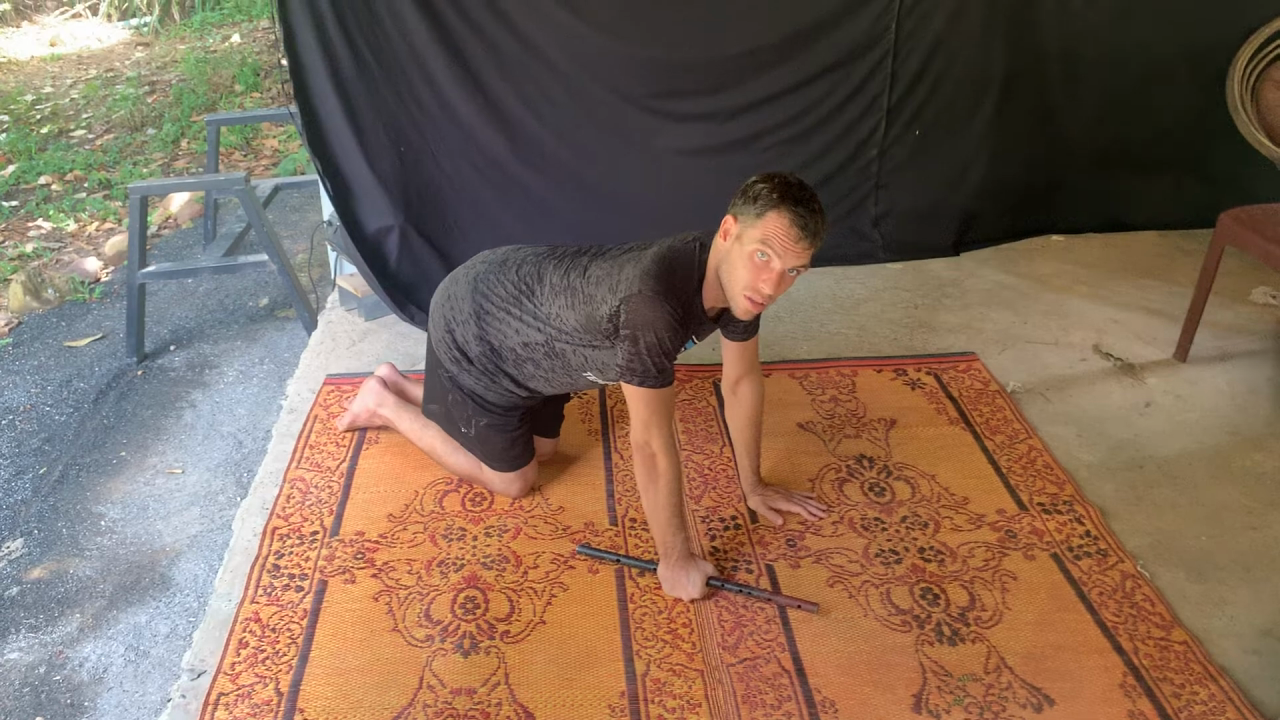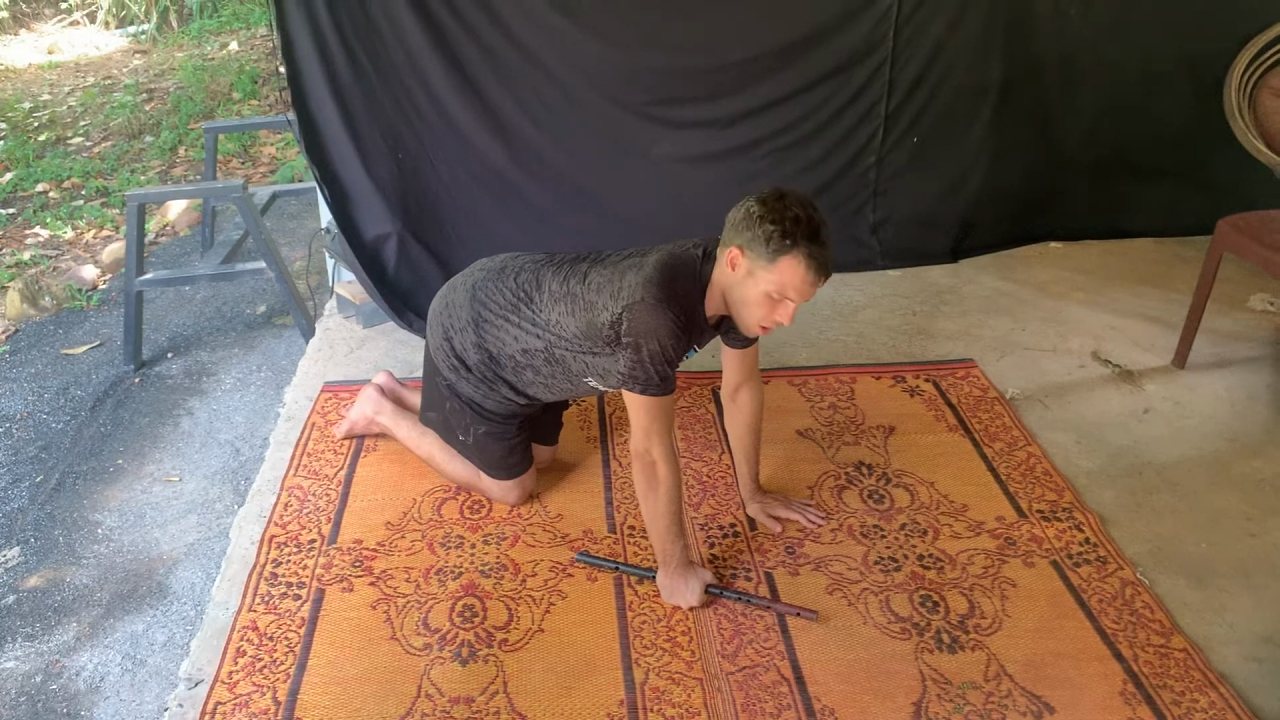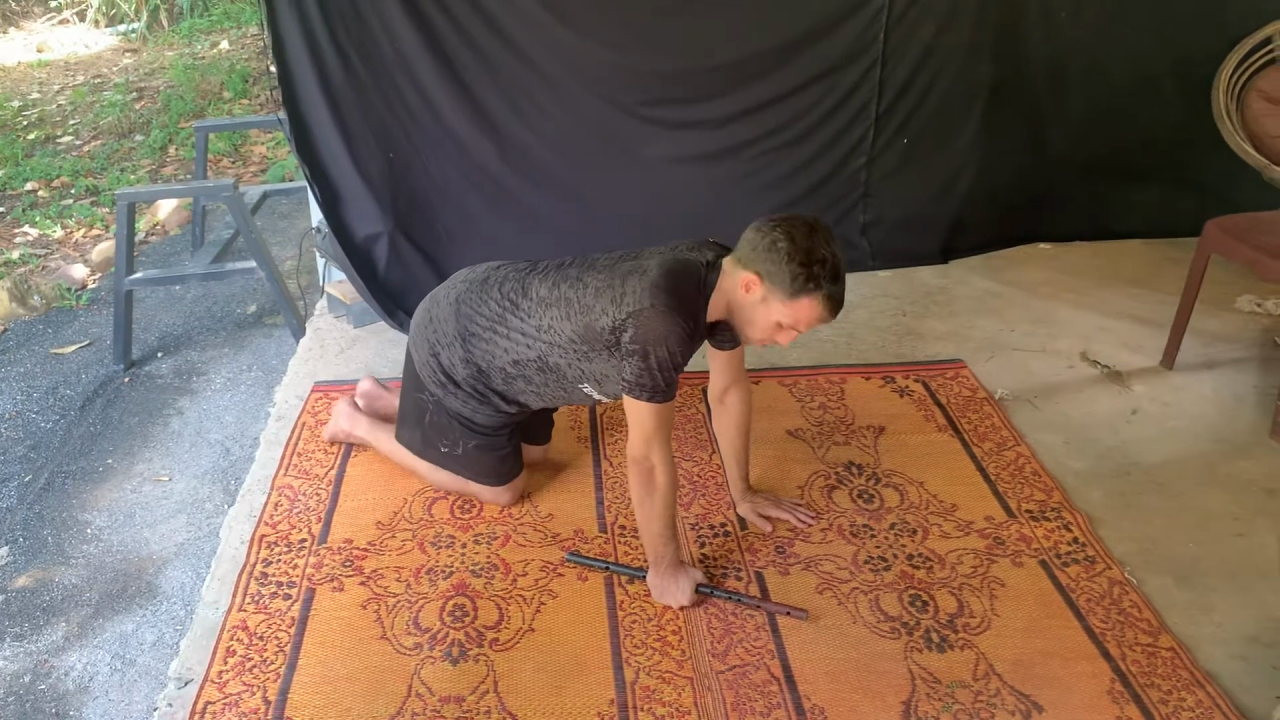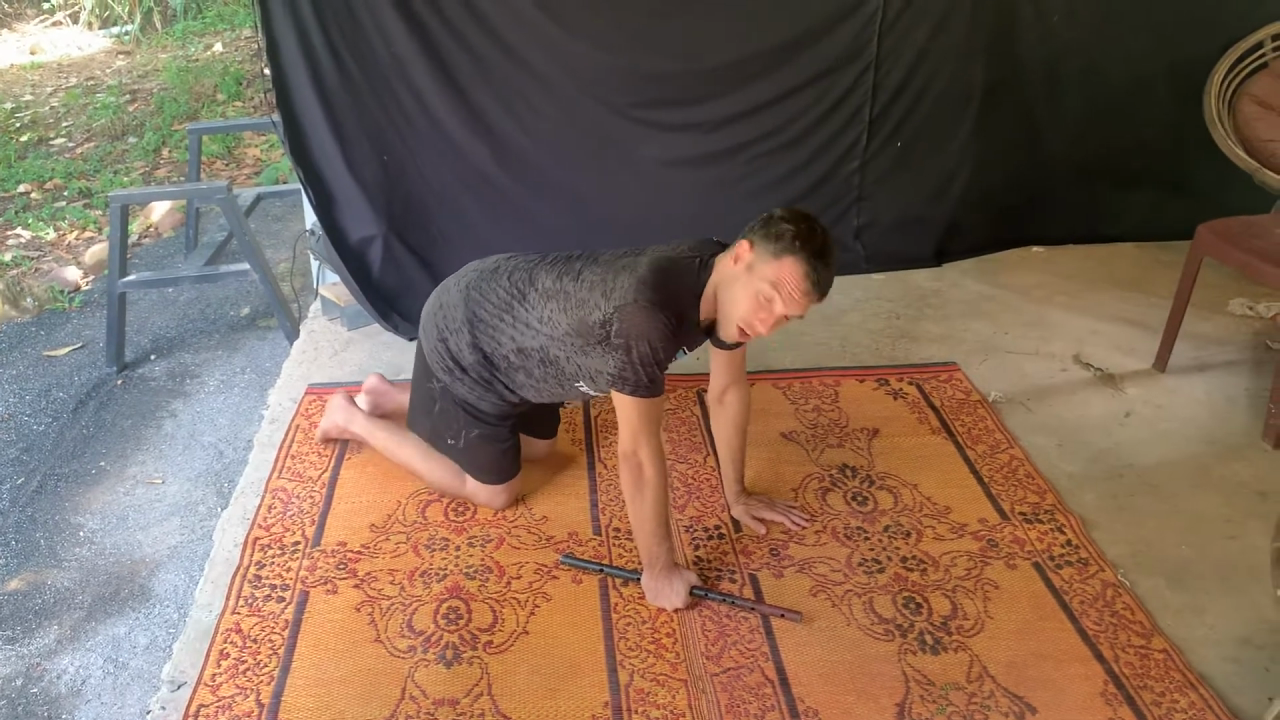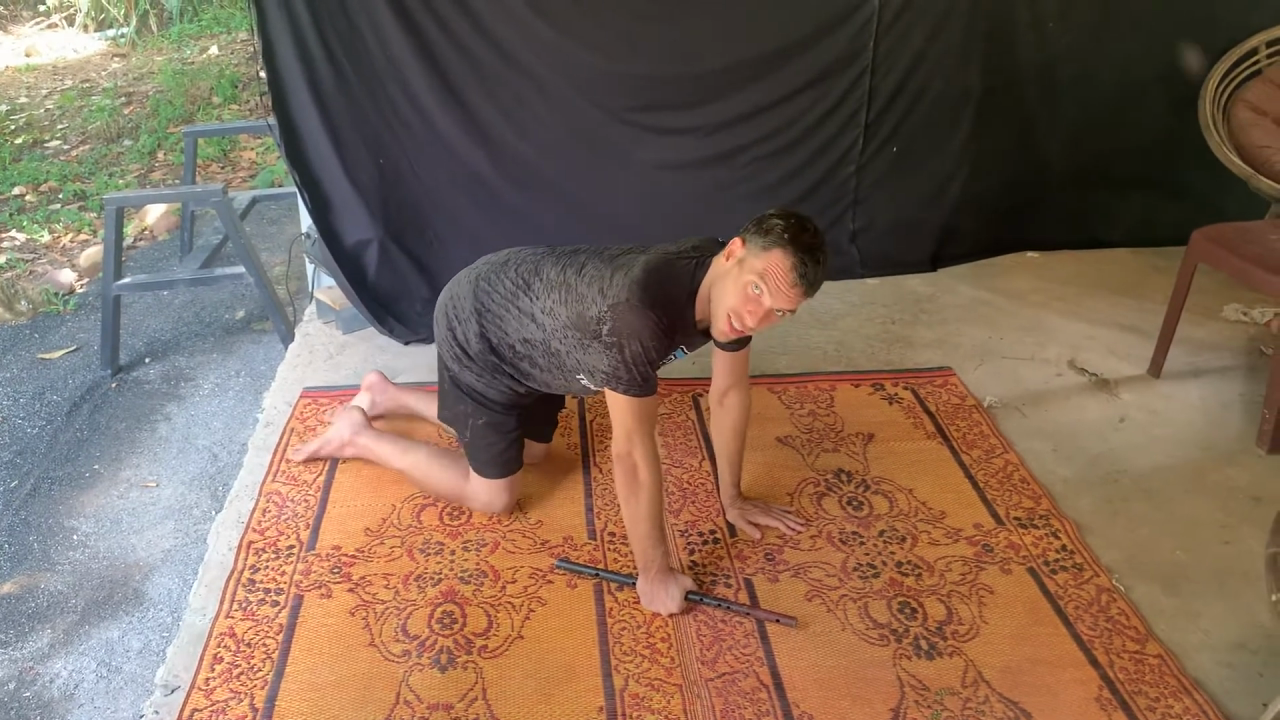
dt=0.7s
person 1, frame 1
left shoulder: (737, 275)
right shoulder: (651, 303)
left elbow: (742, 381)
right elbow: (652, 445)
left wrist: (752, 485)
right wrist: (675, 559)
left hip: (521, 314)
right hip: (473, 326)
left knee: (540, 449)
right knee: (512, 479)
left ankle: (400, 385)
right ankle: (383, 405)
person 1, frame 2
left shoulder: (734, 281)
right shoulder: (653, 313)
left elbow: (741, 387)
right elbow: (652, 453)
left wrist: (751, 492)
right wrist: (674, 567)
left hip: (518, 318)
right hip: (471, 334)
left knee: (538, 455)
right knee: (510, 486)
left ankle: (399, 393)
right ankle: (381, 411)
person 1, frame 3
left shoulder: (725, 274)
right shoulder: (659, 320)
left elbow: (728, 389)
right elbow: (648, 457)
left wrist: (742, 493)
right wrist: (665, 567)
left hip: (496, 315)
right hip: (454, 347)
left knee: (529, 451)
right knee: (502, 488)
left ankle: (383, 399)
right ankle: (357, 424)
person 1, frame 4
left shoulder: (728, 282)
right shoulder: (646, 314)
left elbow: (727, 390)
right elbow: (638, 454)
left wrist: (736, 495)
right wrist: (659, 569)
left hip: (512, 314)
right hip: (464, 333)
left knee: (535, 446)
right knee: (495, 489)
left ankle: (389, 395)
right ankle: (354, 417)
person 1, frame 5
left shoulder: (730, 288)
right shoulder: (638, 311)
left elbow: (729, 393)
right elbow: (633, 453)
left wrist: (733, 497)
right wrist: (654, 572)
left hip: (525, 315)
right hip: (477, 324)
left knee: (532, 447)
right knee: (495, 494)
left ankle: (385, 395)
right ankle: (359, 437)
